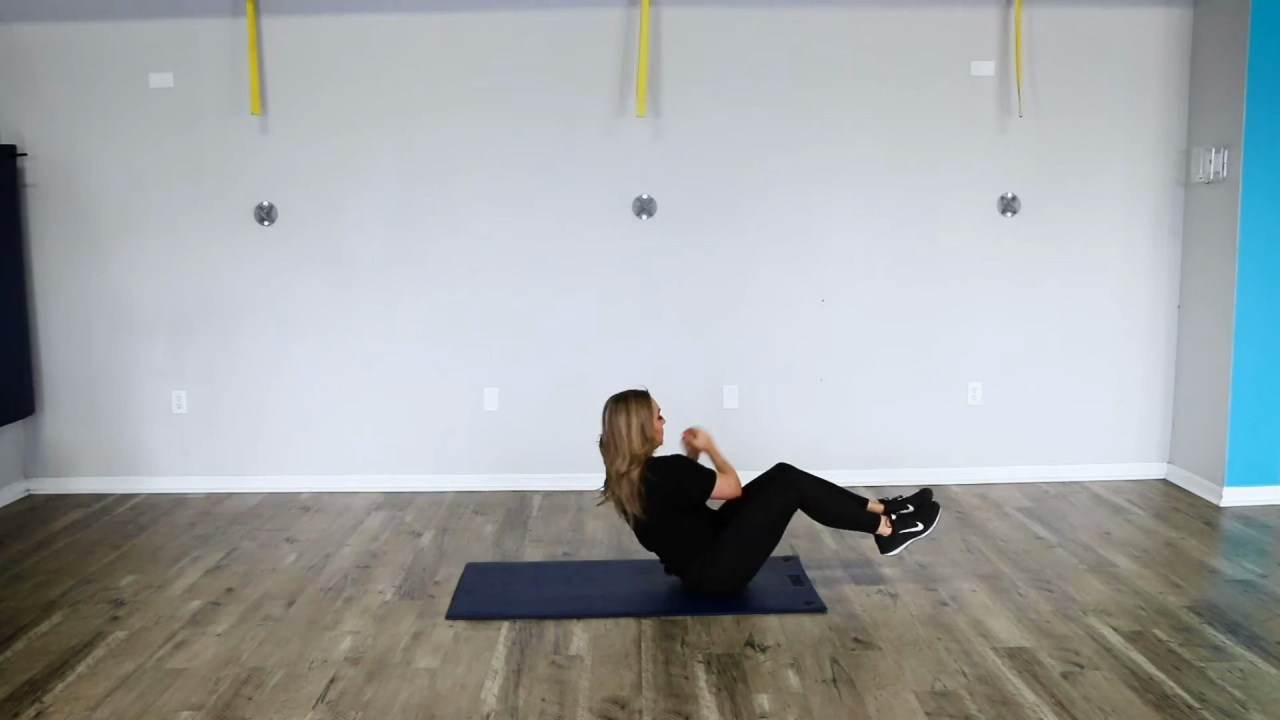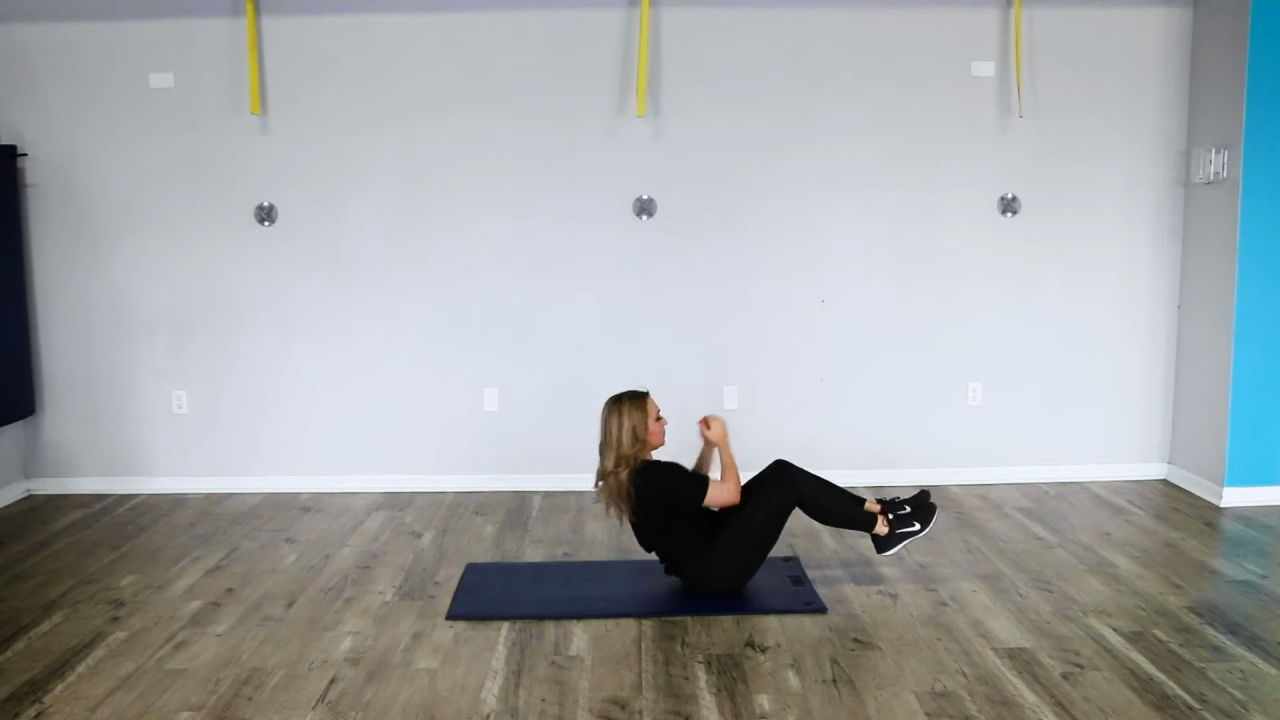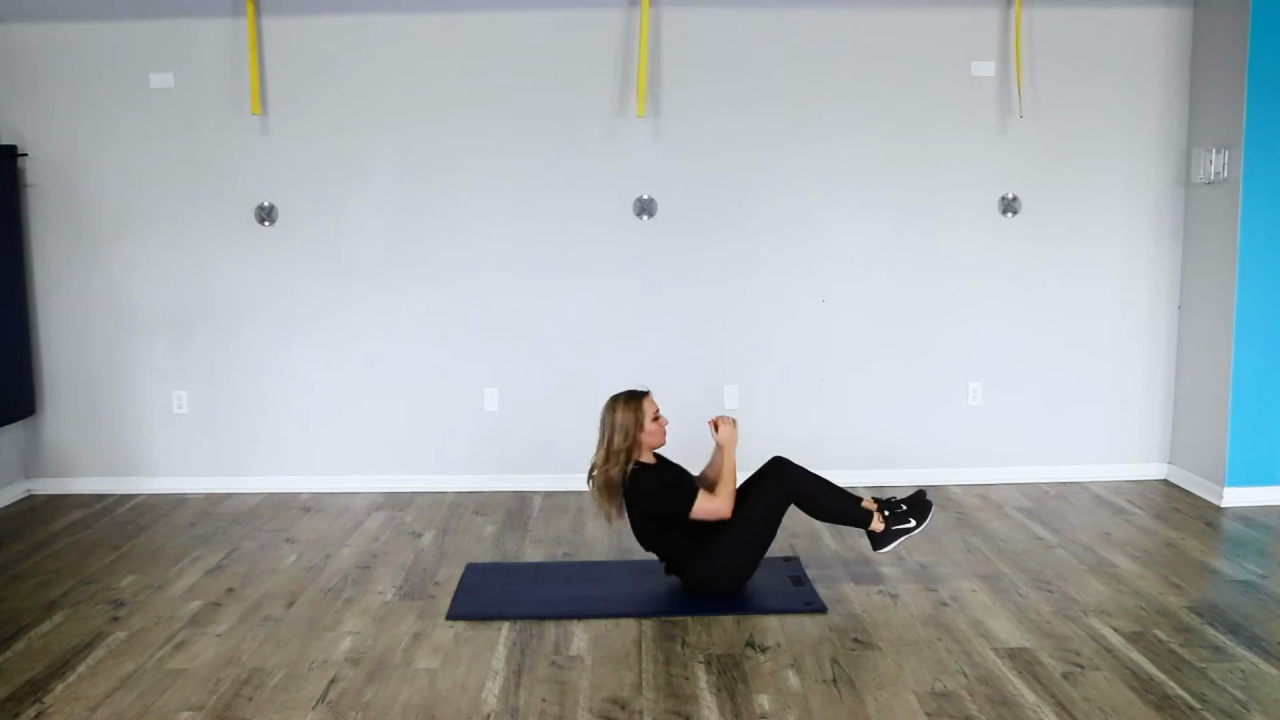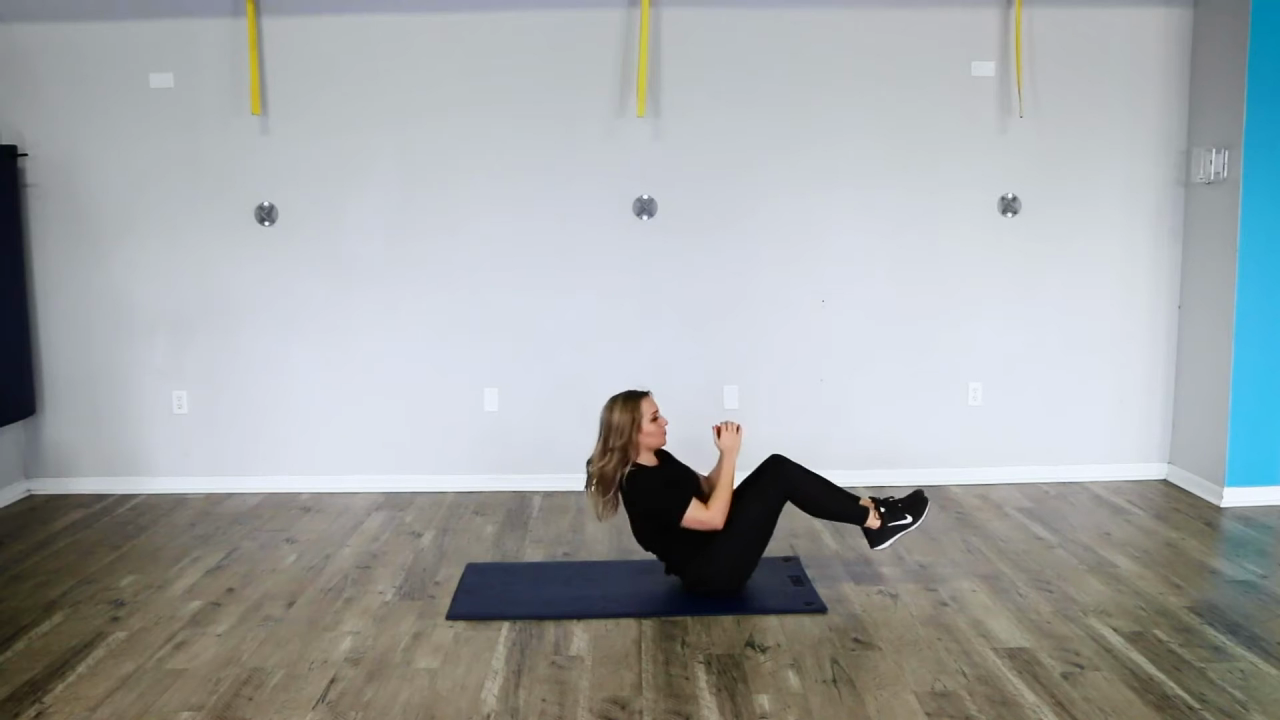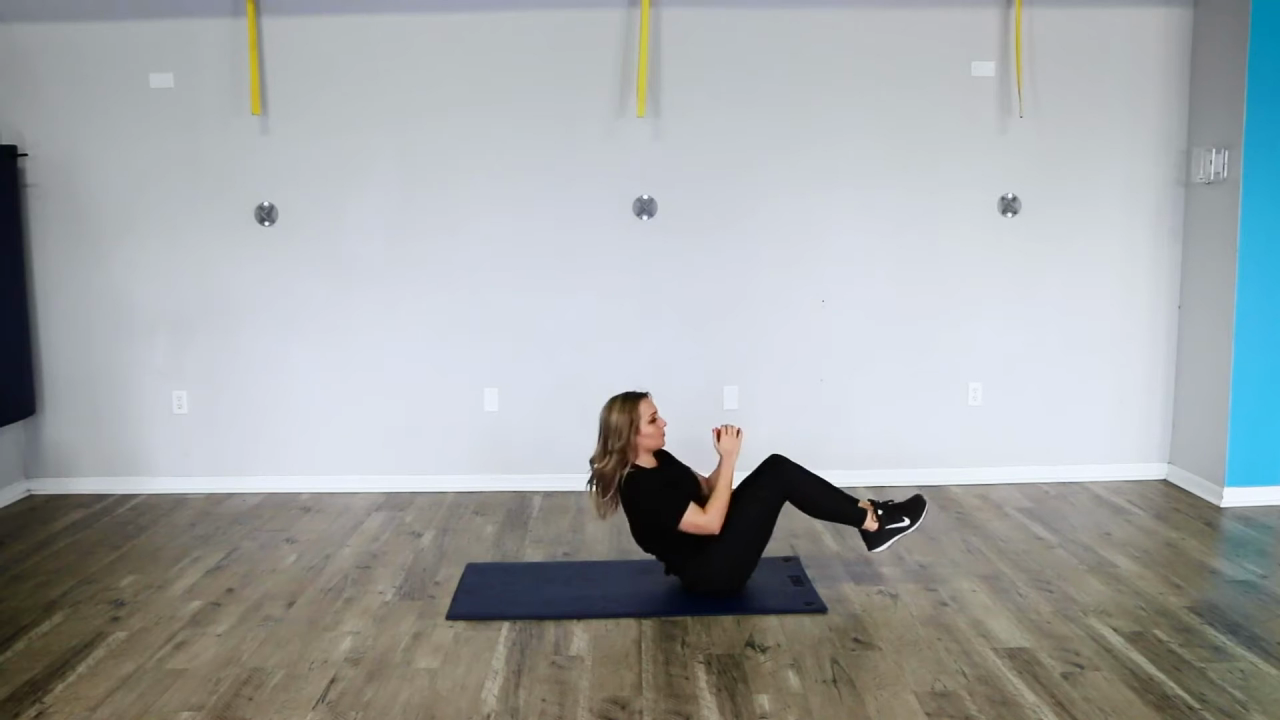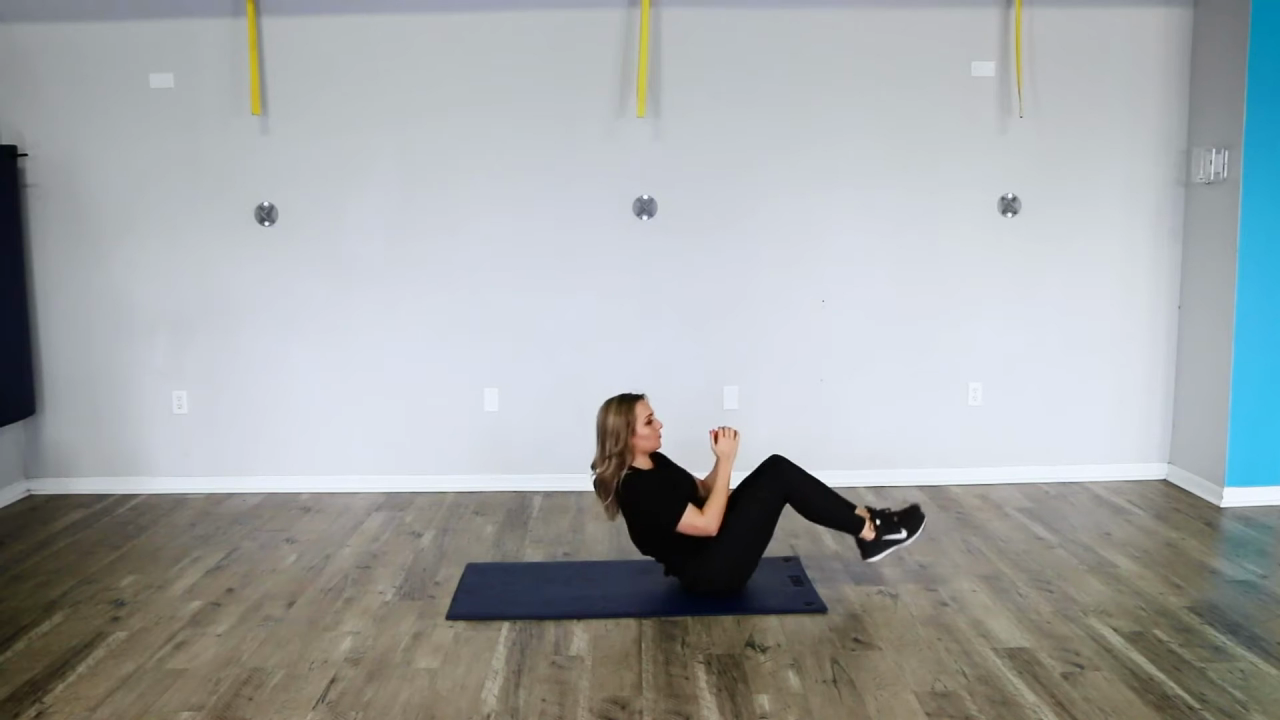
dt=0.1s
person 1, frame 1
left shoulder: (628, 473)
right shoulder: (665, 472)
right elbow: (732, 486)
left wrist: (691, 455)
right wrist: (709, 450)
left hip: (710, 544)
right hip: (712, 571)
left knee: (783, 475)
right knee: (791, 488)
left ankle: (881, 510)
right ankle: (888, 530)
person 1, frame 2
left shoulder: (627, 474)
right shoulder: (658, 477)
right elbow: (732, 493)
left wrist: (707, 450)
right wrist: (722, 444)
left hip: (708, 543)
right hip: (712, 571)
left knee: (780, 471)
right knee: (789, 485)
left ankle: (878, 510)
right ankle: (884, 529)
person 1, frame 3
left shoulder: (650, 464)
right shoulder: (645, 484)
left elbow: (701, 488)
right elbow: (723, 506)
left wrist: (720, 448)
right wrist: (728, 447)
left hip: (712, 546)
right hip: (712, 570)
left knee: (778, 468)
right knee: (784, 481)
left ankle: (875, 508)
right ankle: (881, 526)
person 1, frame 4
left shoulder: (655, 461)
right shoulder: (644, 486)
left elbow: (706, 488)
right elbow: (715, 518)
left wrist: (725, 453)
right wrist: (730, 455)
left hip: (710, 547)
right hip: (712, 570)
left knee: (776, 465)
right knee: (781, 479)
left ankle: (872, 507)
right ankle: (876, 523)
person 1, frame 5
left shoulder: (658, 460)
right shoulder: (641, 488)
left elbow: (706, 490)
right elbow: (710, 523)
left wrist: (724, 456)
right wrist: (730, 459)
left hip: (713, 548)
right hip: (710, 571)
left knee: (776, 466)
right knee: (781, 478)
left ankle: (870, 511)
right ankle: (874, 526)
person 1, frame 6
left shoulder: (654, 463)
right shoulder: (639, 490)
left elbow: (702, 492)
right elbow: (708, 525)
left wrist: (721, 459)
right wrist: (726, 460)
left hip: (712, 549)
right hip: (710, 571)
left knee: (776, 466)
right knee: (781, 479)
left ankle: (867, 519)
right ankle: (871, 535)
